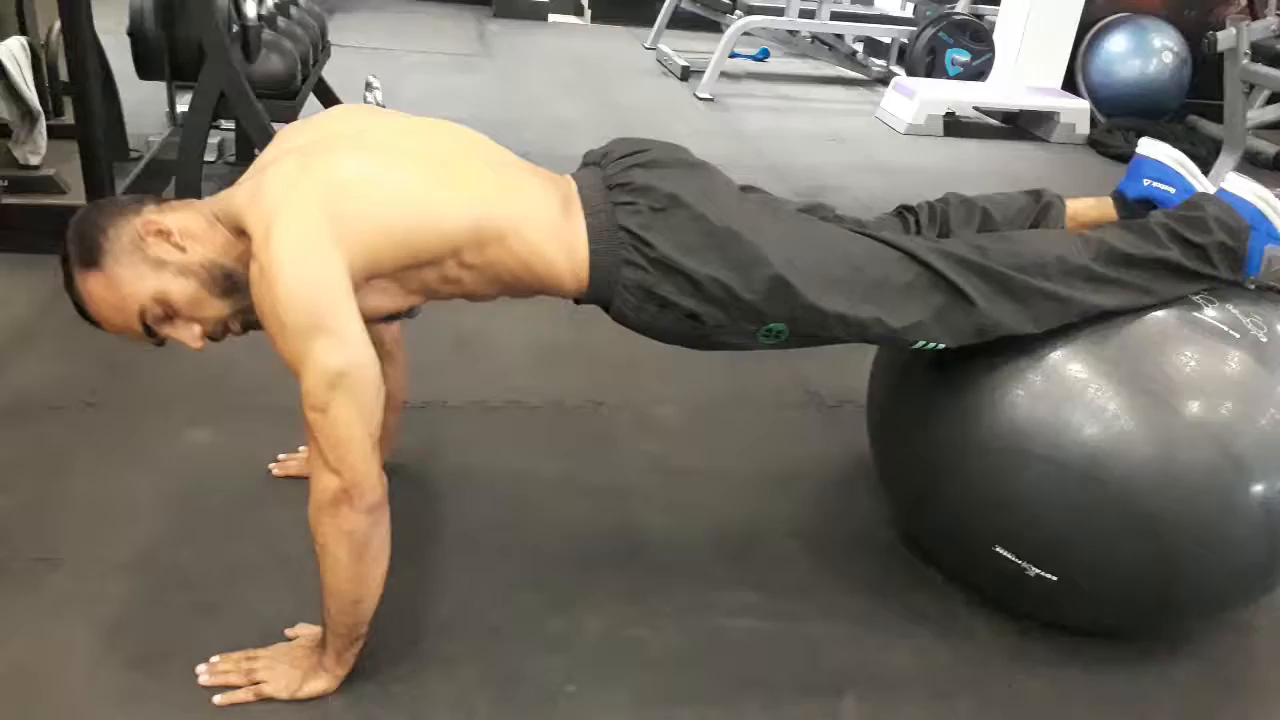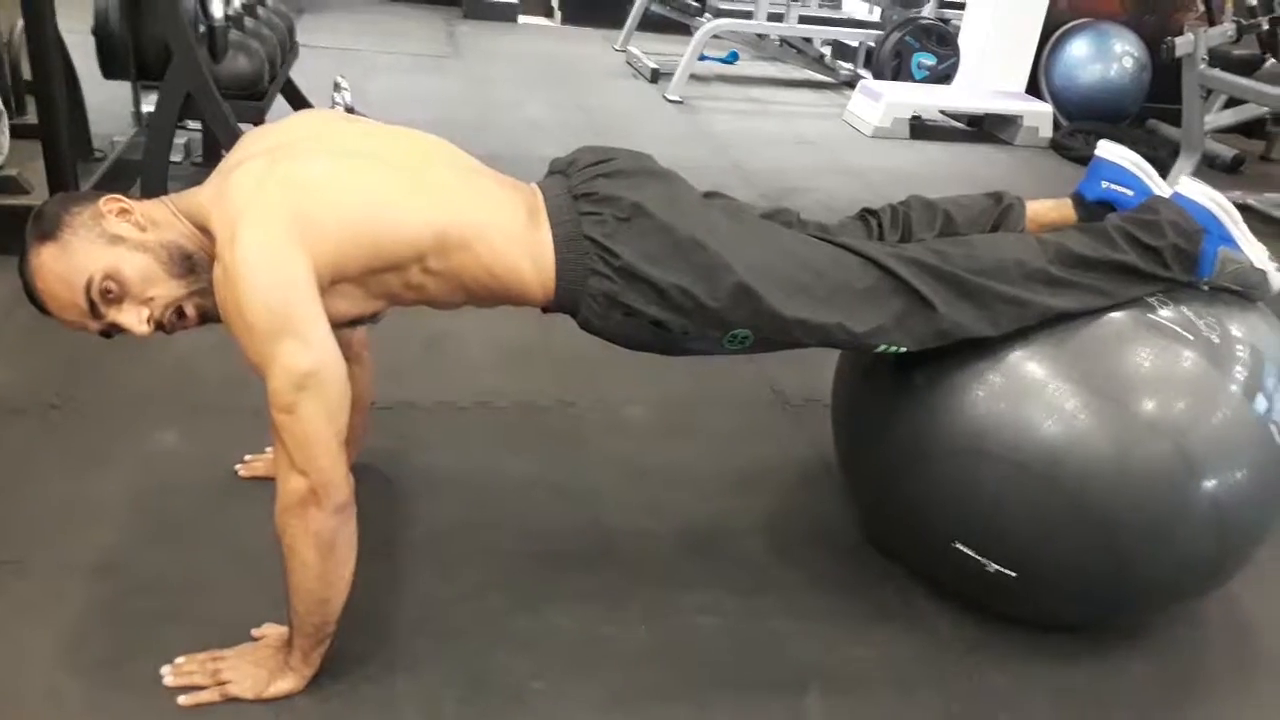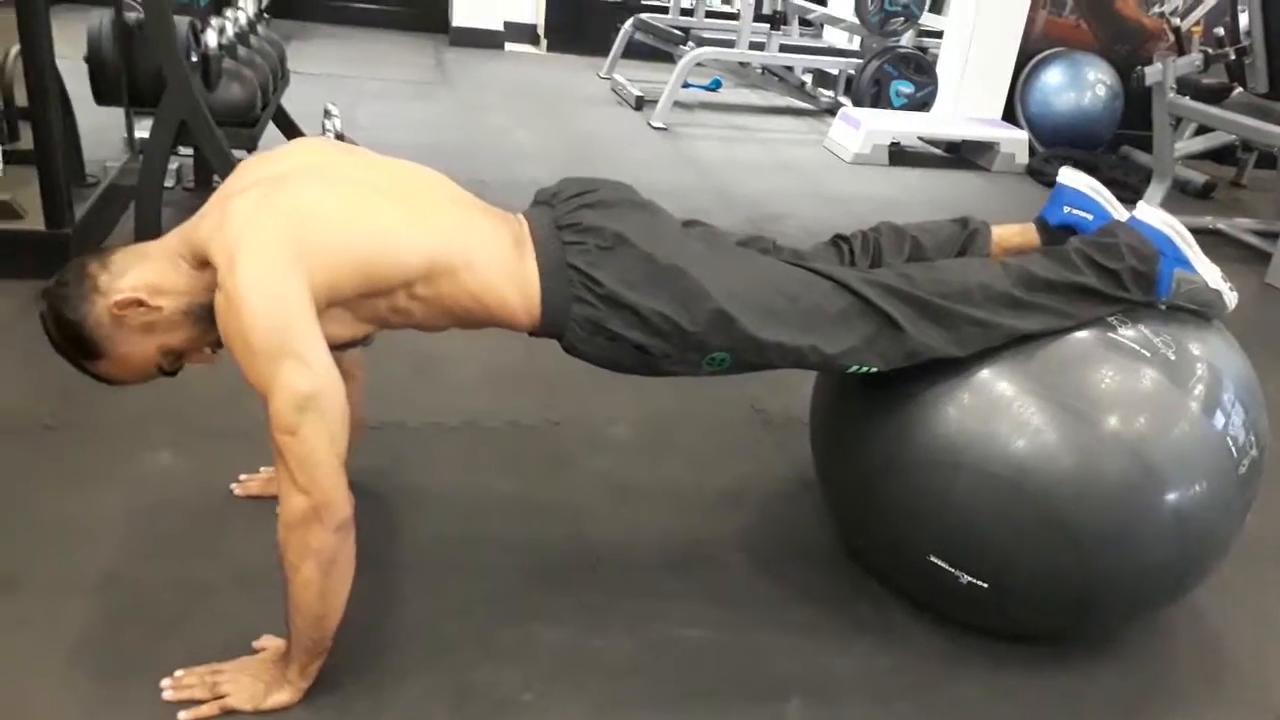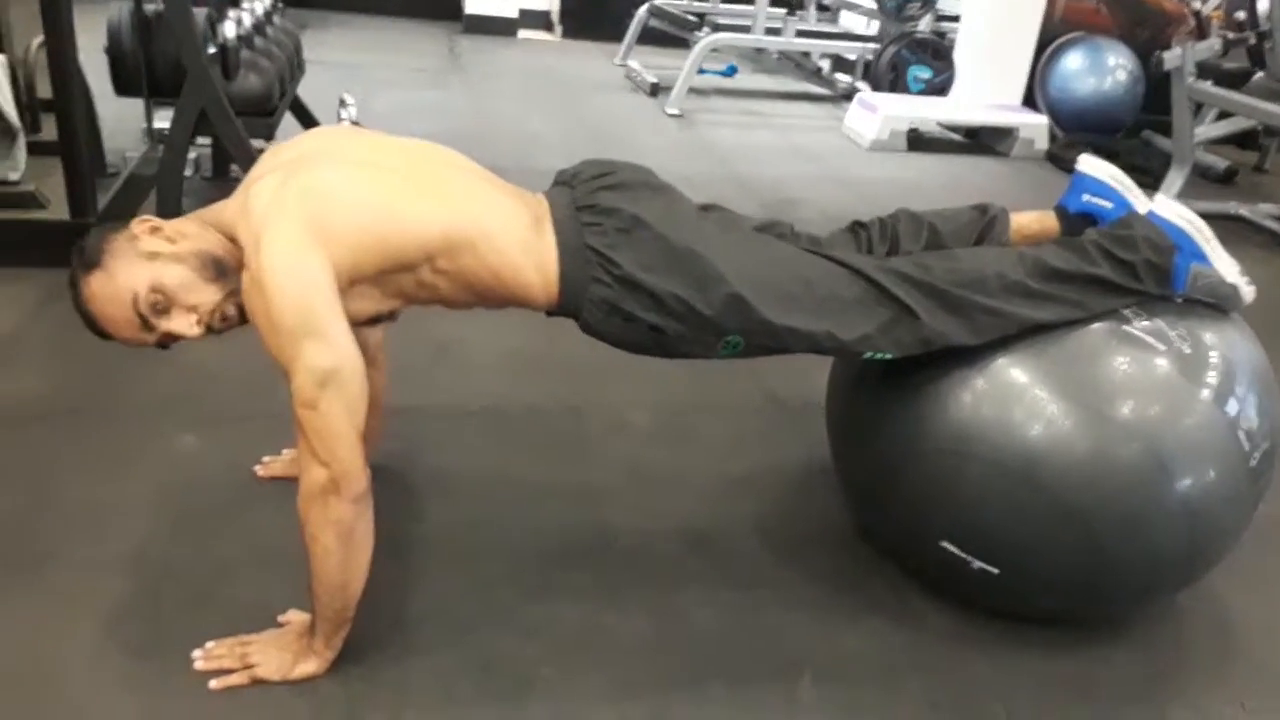
dt=1s
person 1, frame 1
left shoulder: (285, 260)
right shoulder: (294, 158)
left elbow: (352, 492)
left wrist: (328, 659)
right wrist: (364, 438)
left hip: (661, 256)
right hip: (630, 188)
left knee: (941, 293)
right knee: (904, 244)
right ankle: (1128, 197)
person 1, frame 2
left shoulder: (247, 260)
right shoulder: (260, 159)
left elbow: (319, 494)
right wrist: (334, 437)
left hip: (624, 263)
right hip: (597, 196)
left knee: (901, 297)
right knee: (864, 249)
left ankle: (1178, 236)
right ankle: (1090, 197)
person 1, frame 3
left shoulder: (247, 289)
right shoulder: (257, 186)
left elbow: (323, 510)
right wrist: (312, 453)
left hip: (608, 292)
right hip: (583, 226)
left knee: (873, 323)
right knee: (837, 273)
left ankle: (1135, 260)
right ankle: (1052, 224)
person 1, frame 4
left shoulder: (273, 264)
right shoulder: (282, 169)
left elbow: (341, 490)
left wrist: (315, 643)
right wrist: (337, 438)
left hip: (623, 274)
right hip: (599, 207)
left knee: (888, 310)
right knee: (848, 260)
left ankle: (1150, 253)
right ankle: (1069, 212)
